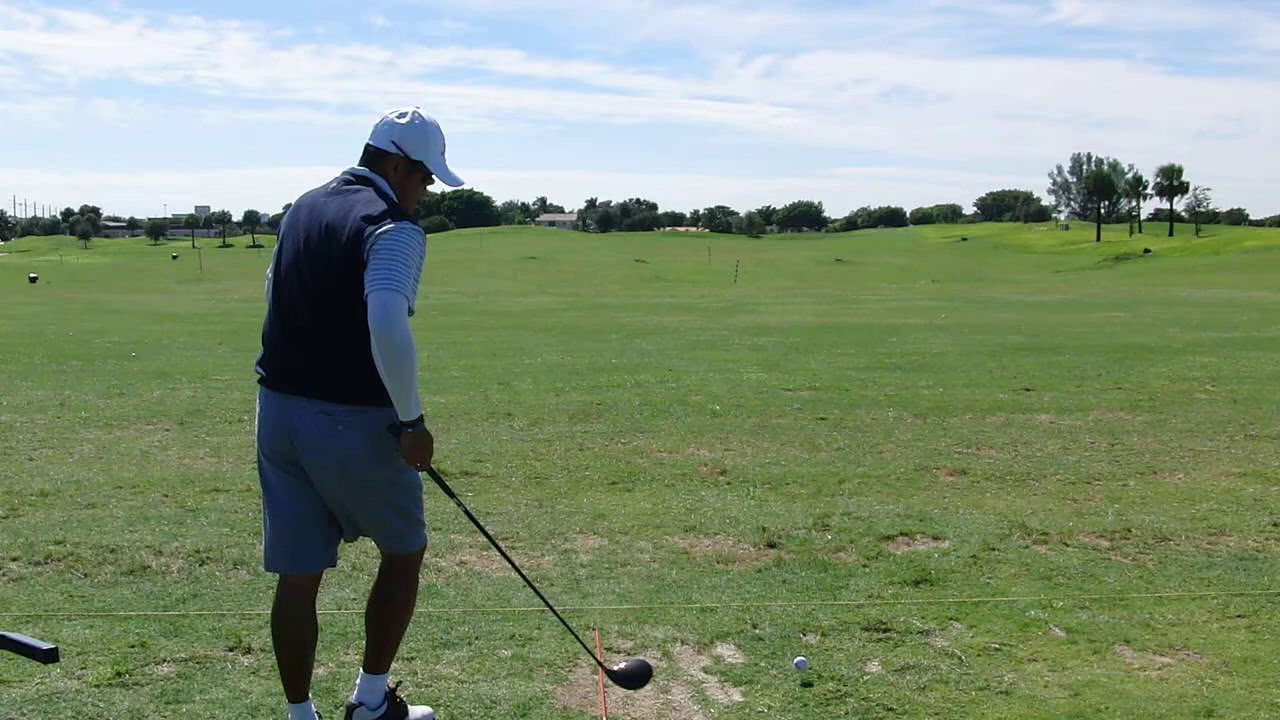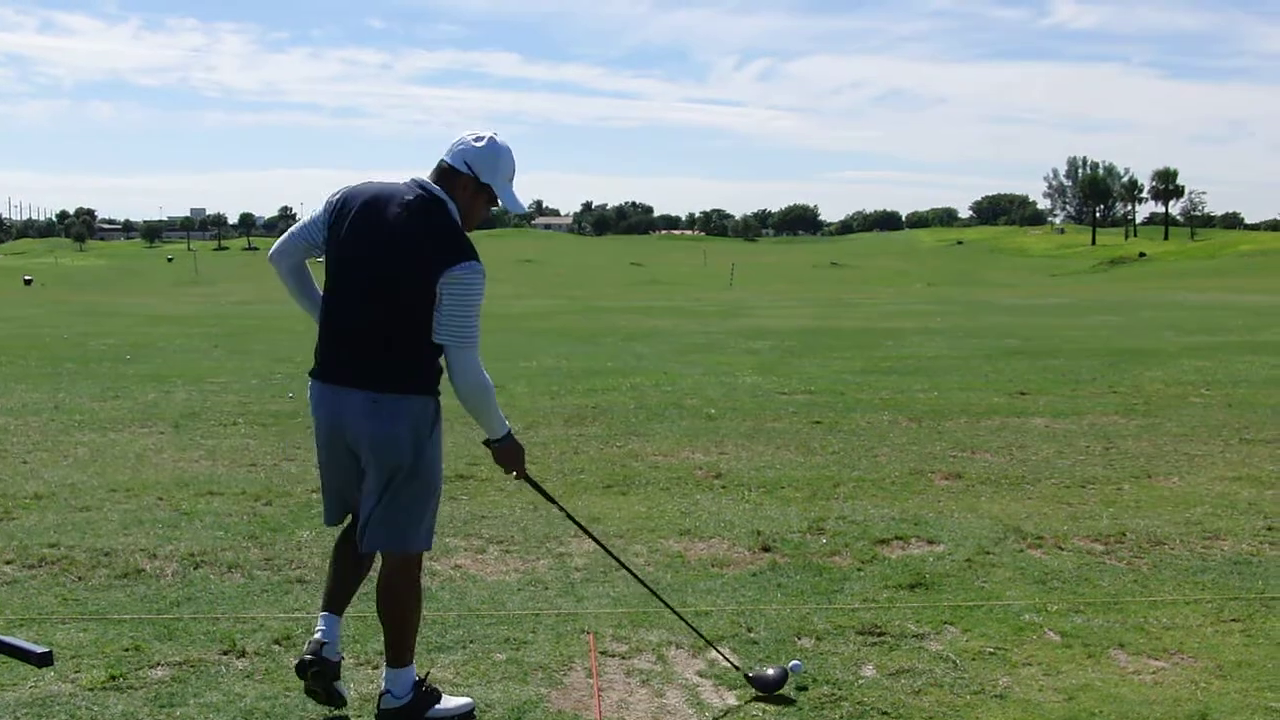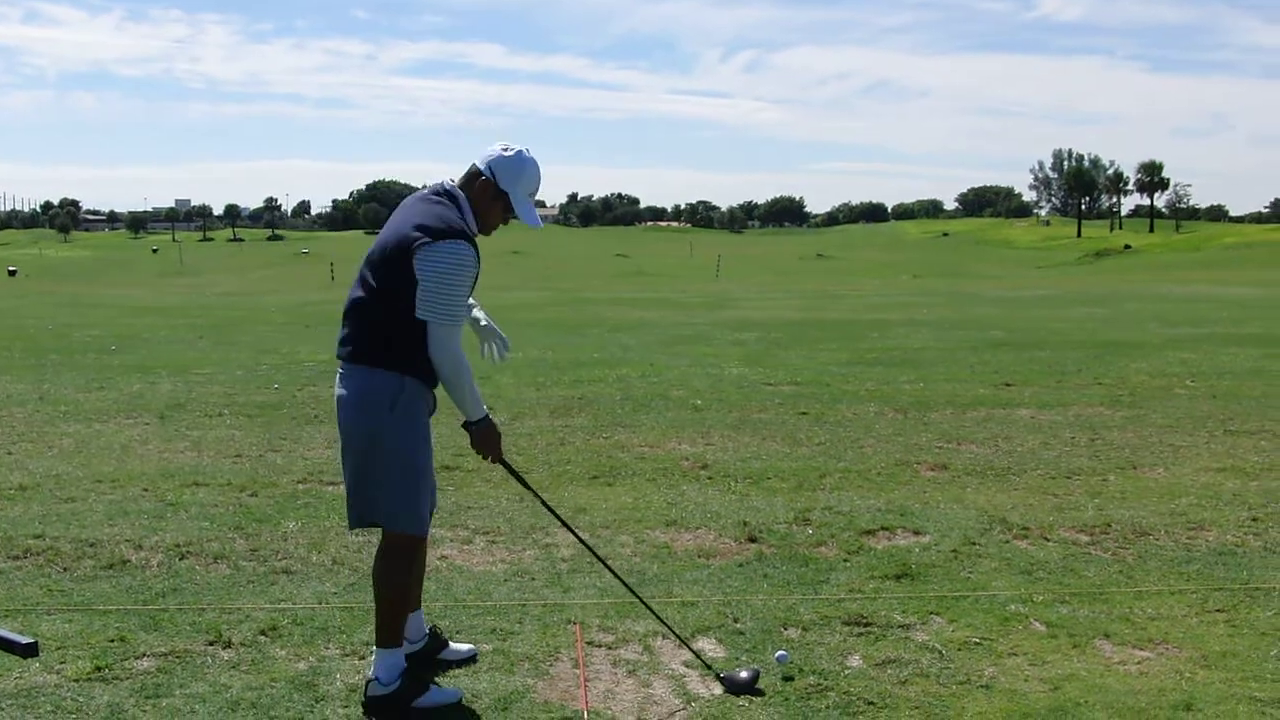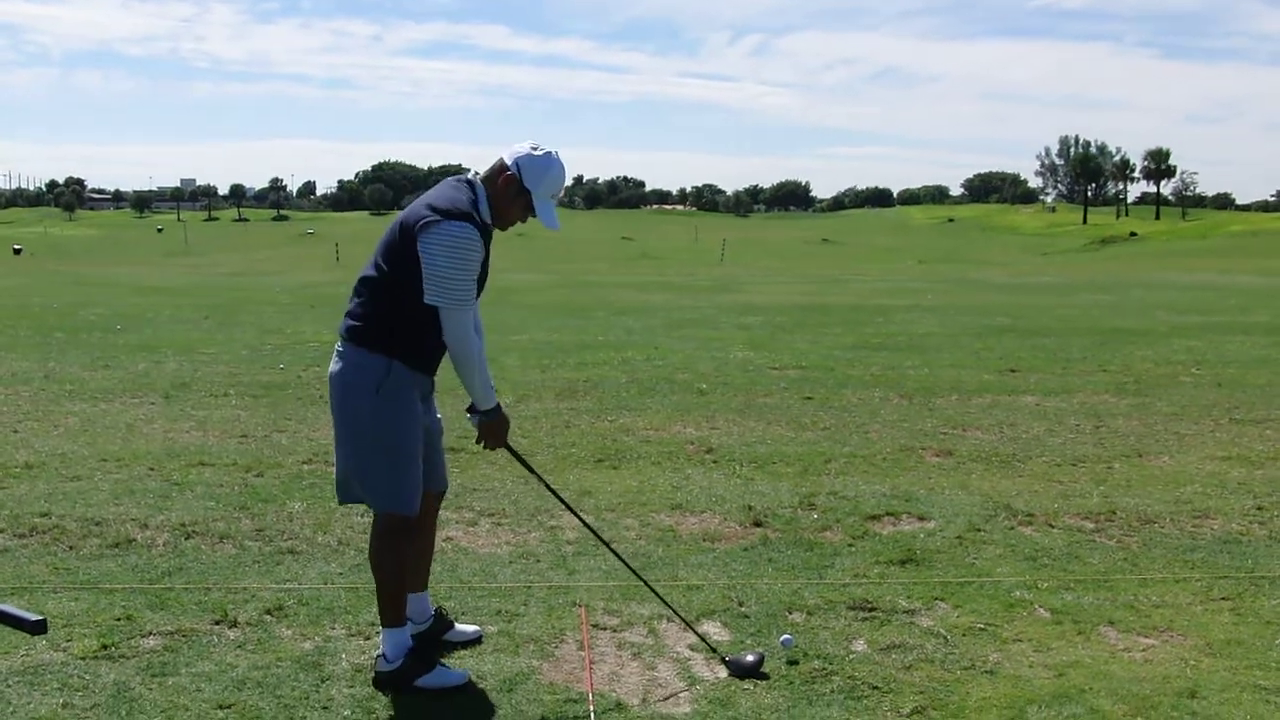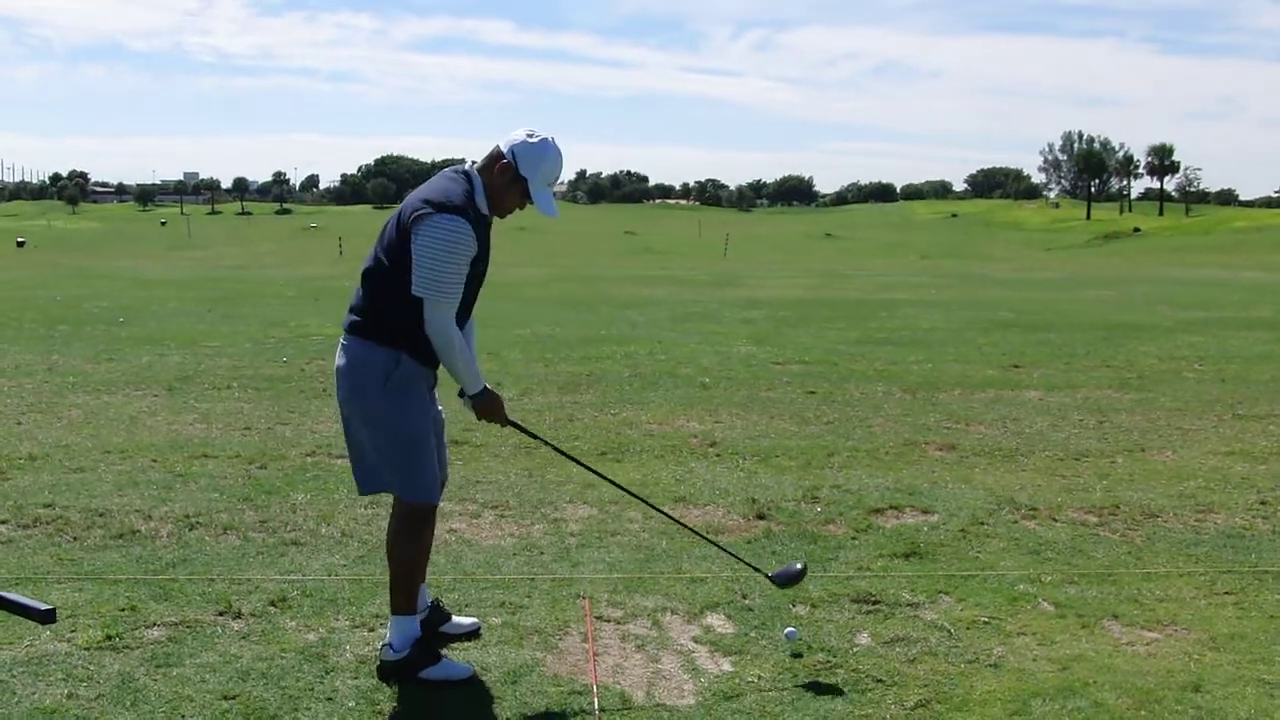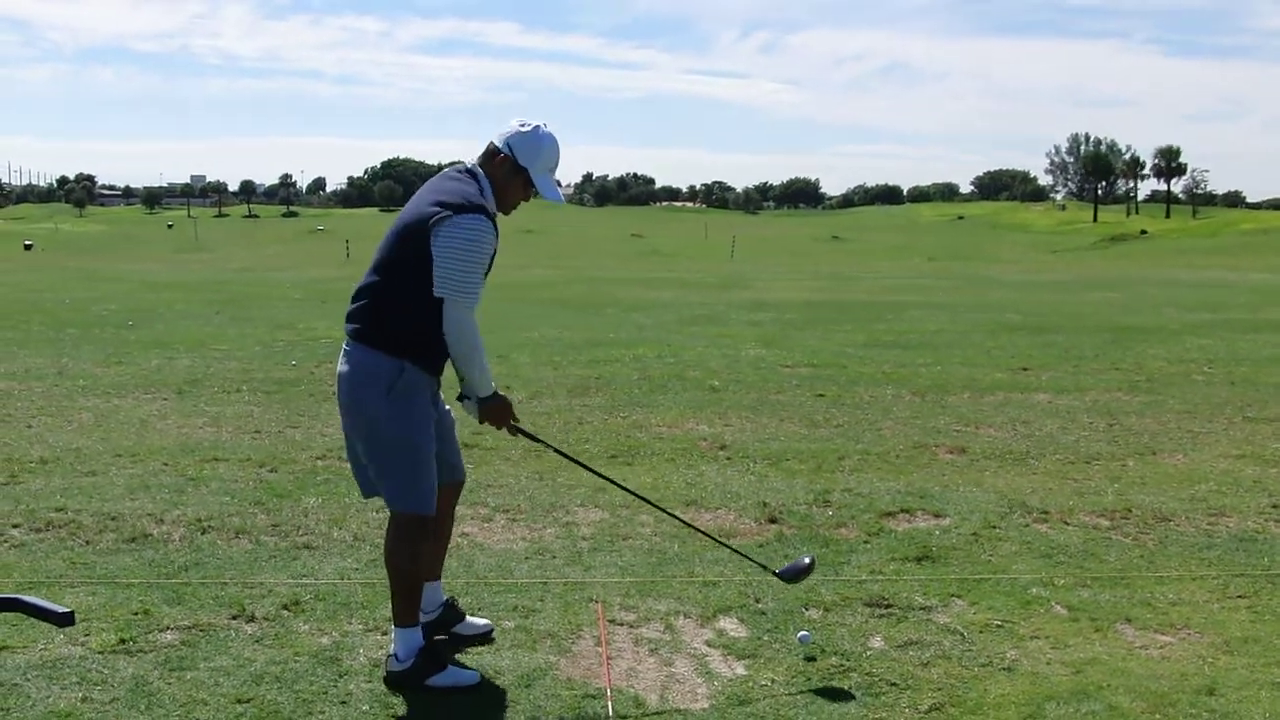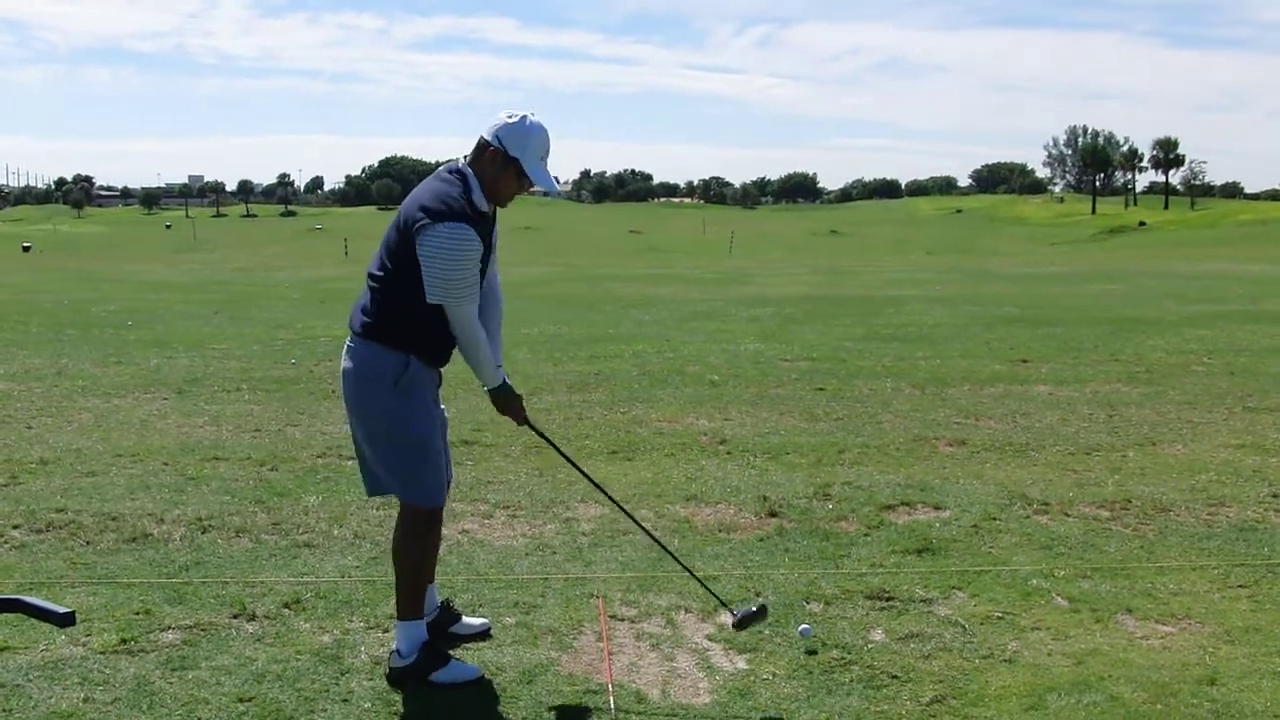
dt=0.5s
person 1, frame 1
left shoulder: (303, 207)
right shoulder: (394, 229)
right elbow: (389, 330)
right wrist: (412, 420)
left hip: (280, 413)
right hip: (354, 422)
left knee: (297, 576)
right knee: (402, 556)
person 1, frame 2
left shoulder: (355, 199)
right shoulder: (458, 258)
left elbow: (283, 257)
right elbow: (464, 371)
right wrist: (500, 436)
left hip: (331, 394)
right hip: (399, 410)
left knee: (362, 527)
right knee: (401, 553)
left ankle: (323, 642)
person 1, frame 3
left shoulder: (428, 205)
right shoulder: (449, 242)
right elbow: (444, 350)
left wrist: (477, 318)
right wrist: (477, 419)
left hip: (379, 385)
right hip: (386, 390)
left knee: (412, 521)
right knee: (403, 529)
left ankle: (414, 638)
person 1, frame 4
left shoulder: (468, 213)
right shoulder: (455, 227)
left elbow: (465, 318)
right elbow: (457, 332)
left wrist: (484, 400)
right wrist: (488, 407)
left hip: (405, 371)
right hip: (376, 372)
left knee: (426, 496)
right knee: (397, 510)
left ankle: (420, 618)
right ankle: (395, 655)
person 1, frame 5
left shoulder: (466, 203)
right shoulder: (450, 219)
left elbow: (456, 311)
right elbow: (437, 323)
left wrist: (474, 378)
right wrist: (475, 390)
left hip: (404, 362)
right hip: (382, 364)
left knee: (425, 493)
right knee: (416, 499)
left ankle: (420, 609)
right ankle: (402, 645)
person 1, frame 6
left shoulder: (455, 190)
right shoulder: (470, 220)
right elbow: (458, 327)
left wrist: (473, 389)
right wrist: (485, 394)
left hip: (406, 366)
right hip: (386, 372)
left knee: (445, 487)
right knee: (414, 508)
left ankle: (431, 608)
right ankle: (407, 654)
person 1, frame 7
left shoulder: (471, 200)
right shoulder: (451, 221)
left elbow: (488, 292)
right elbow: (462, 321)
left wrist: (497, 376)
right wrist: (496, 386)
left hip: (409, 364)
right hip: (388, 366)
left knee: (433, 491)
right knee: (421, 502)
left ankle: (428, 609)
right ankle: (410, 650)
